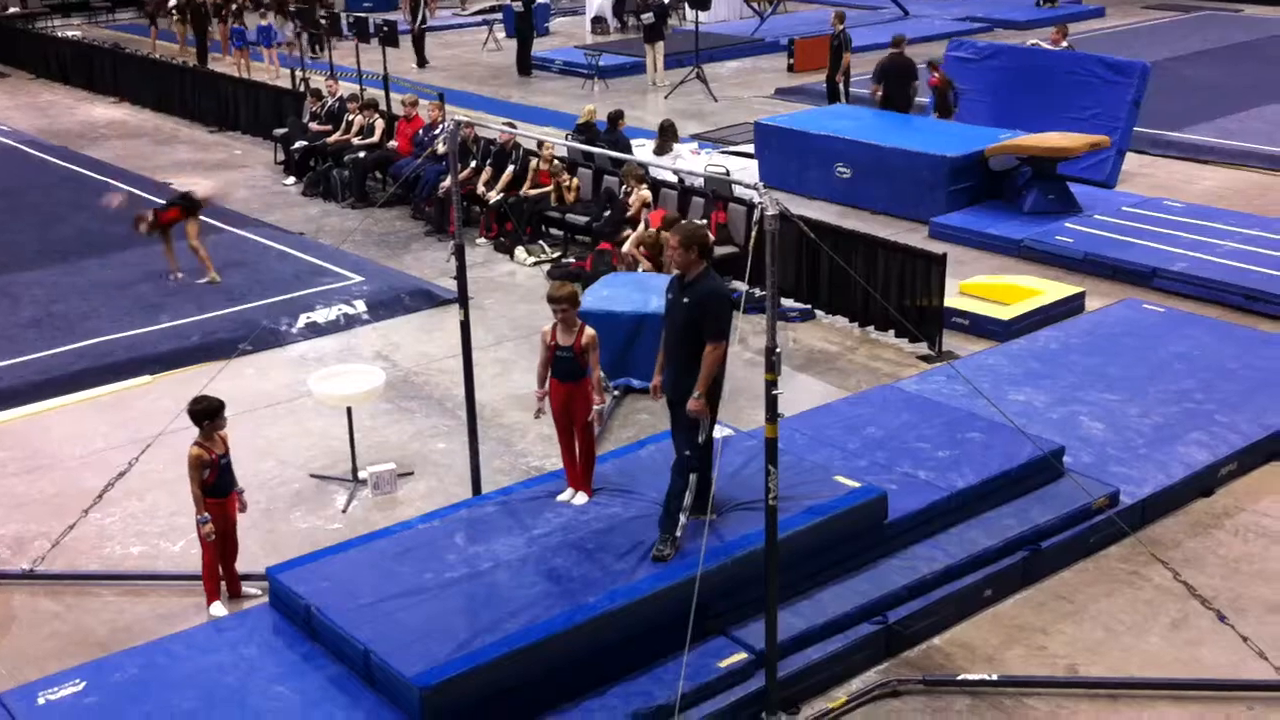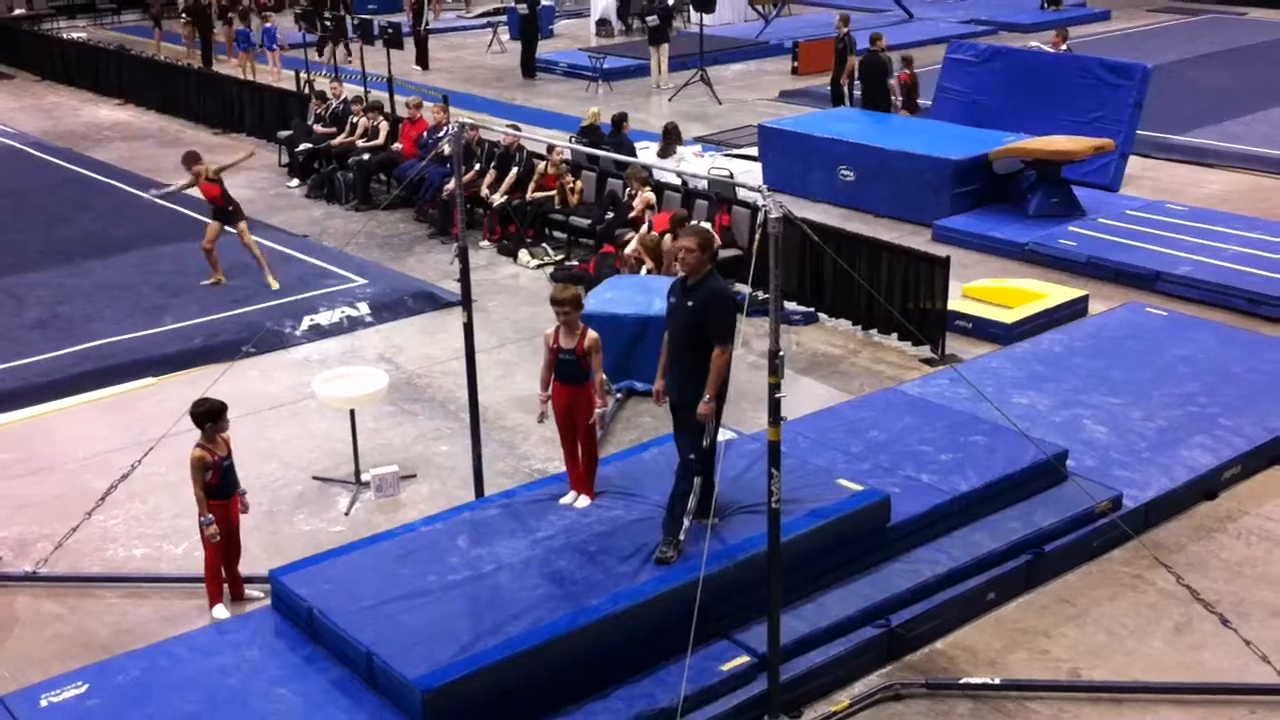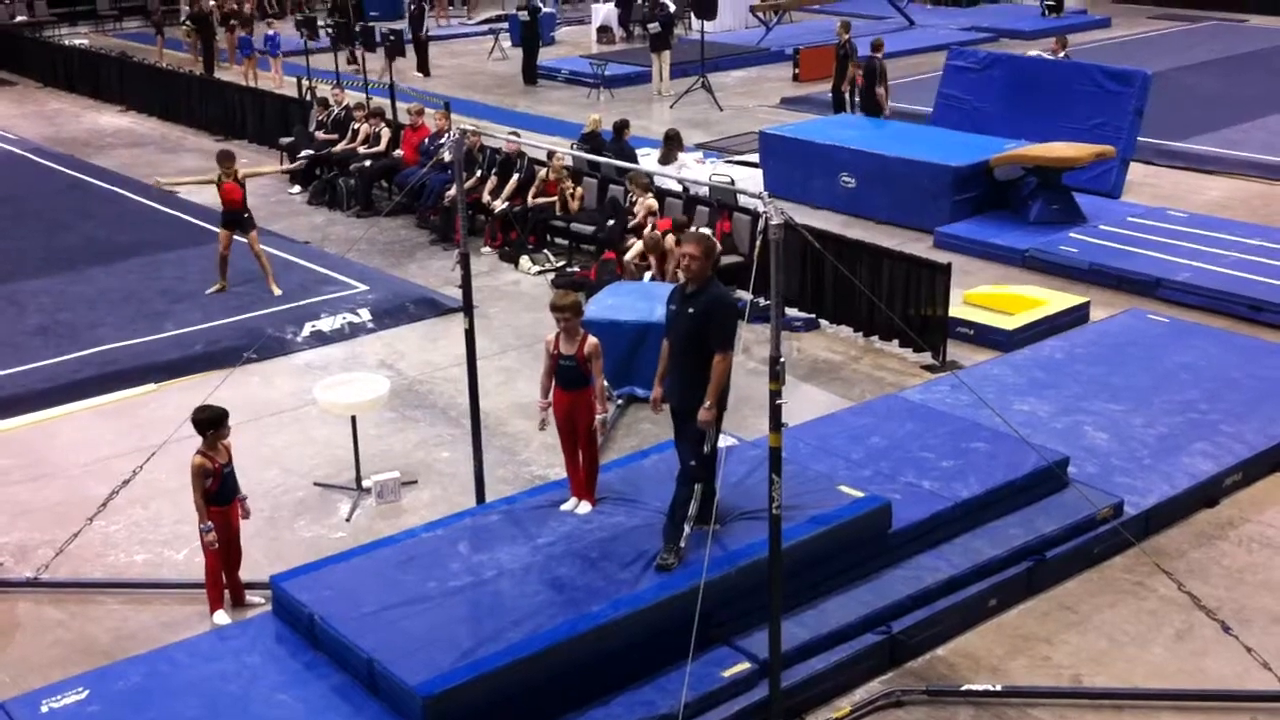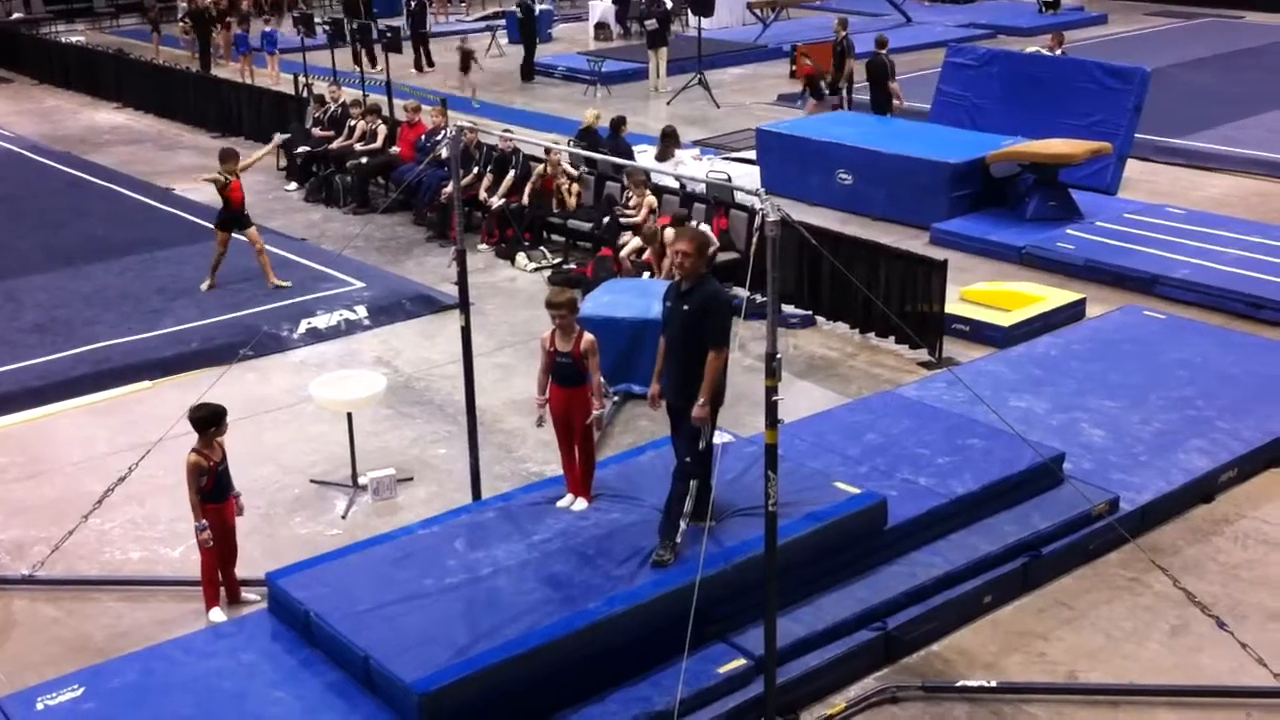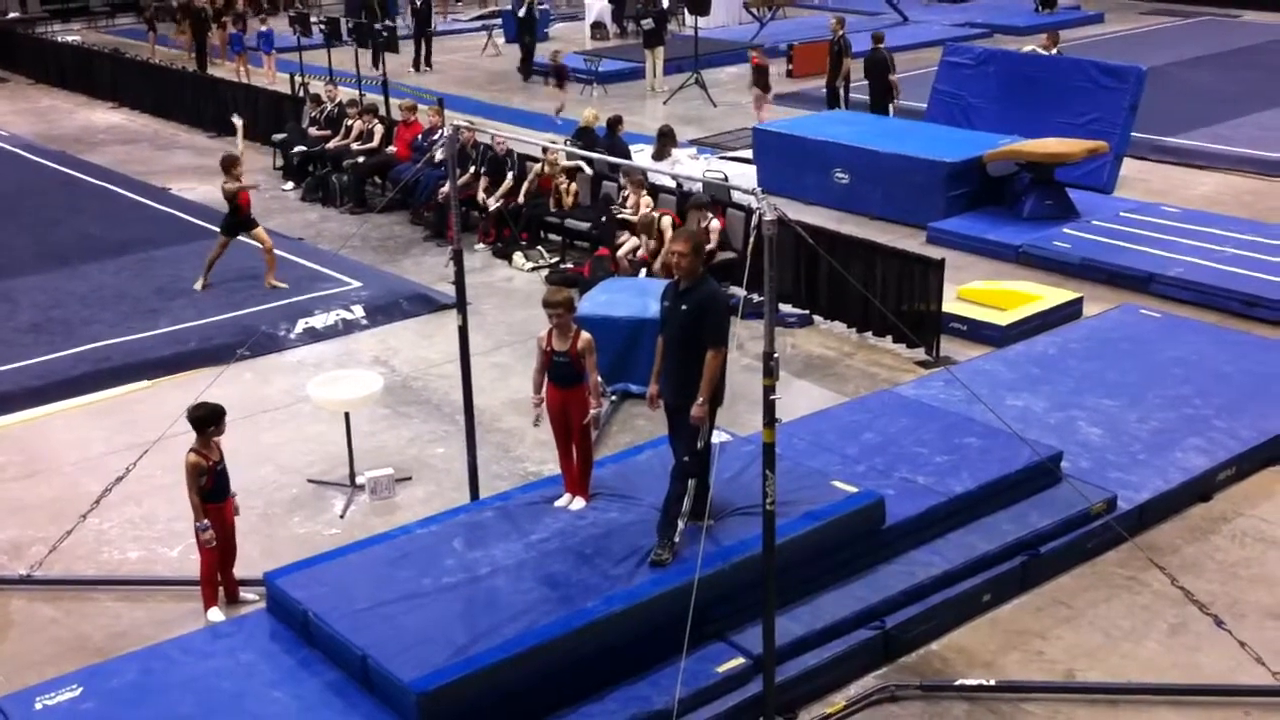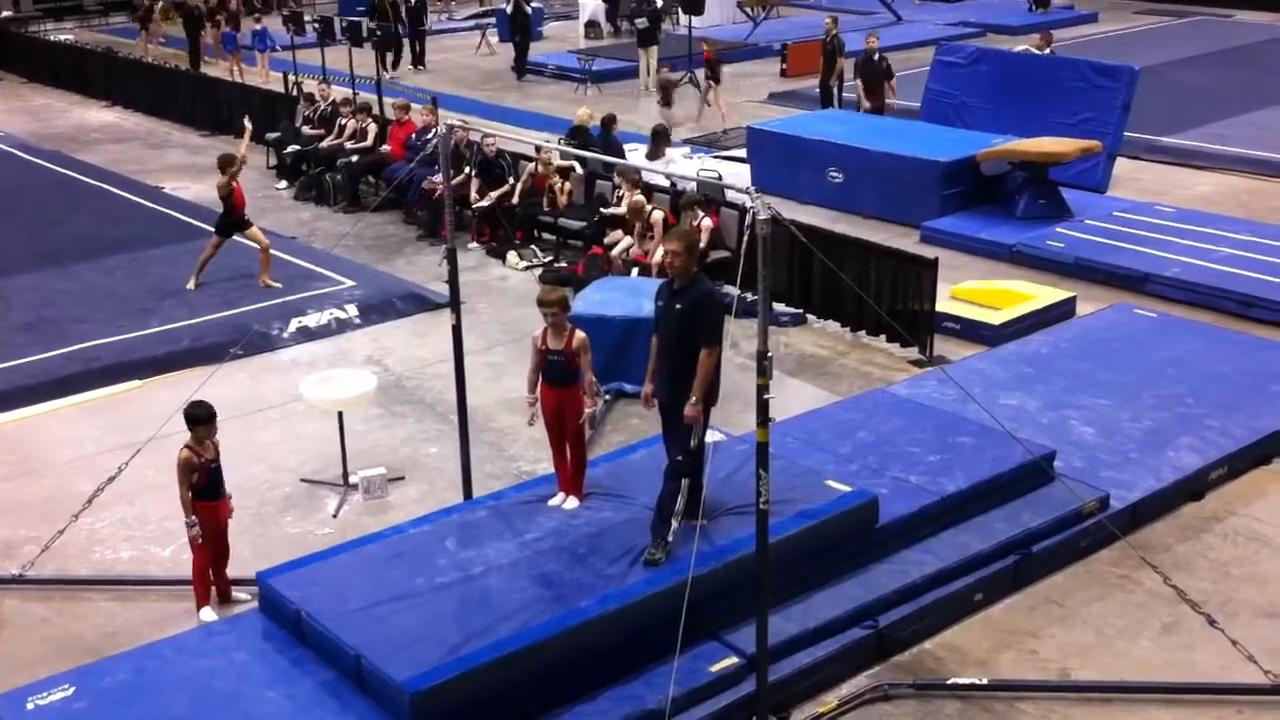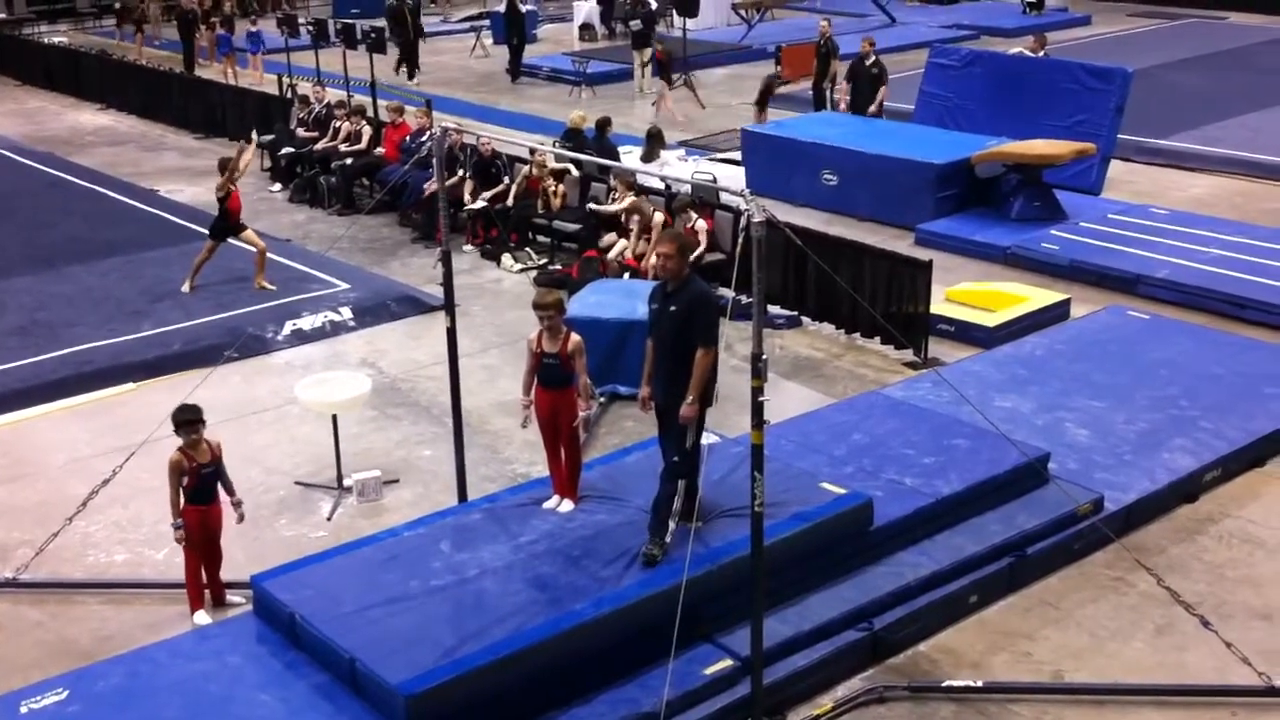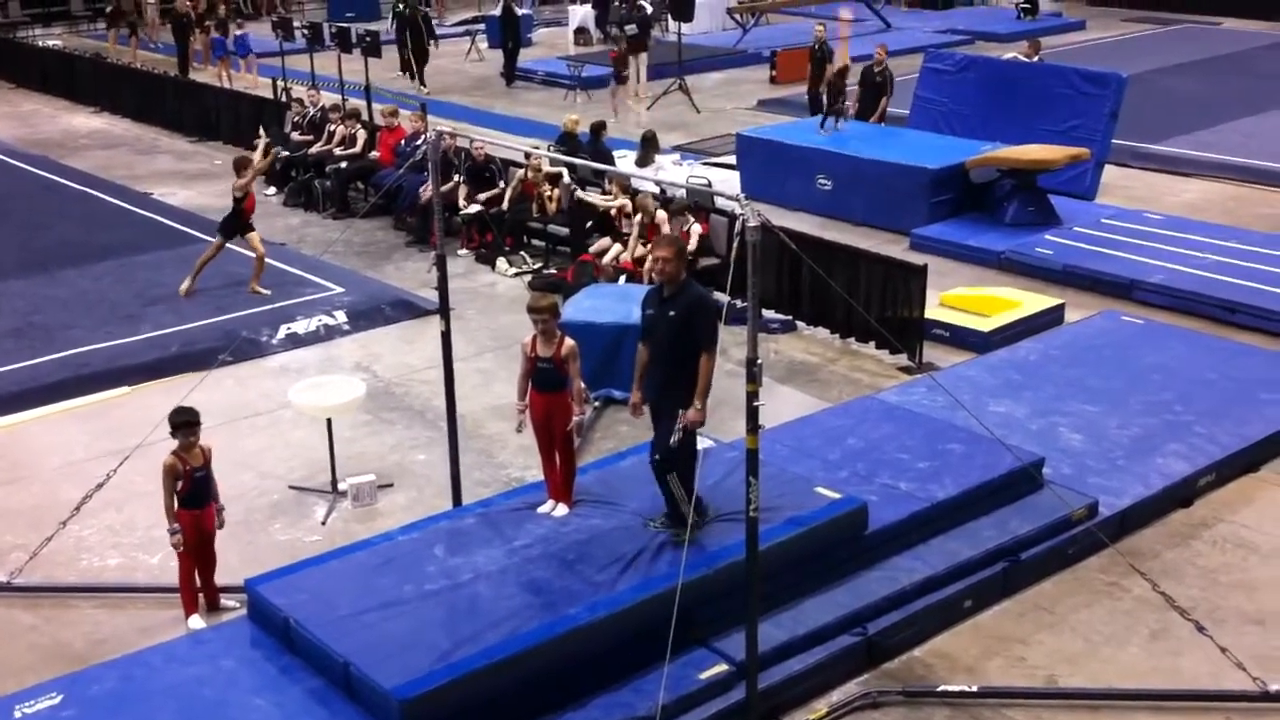
dt=0.5s
person 1, frame 1
left shoulder: (714, 292)
right shoulder: (676, 283)
left elbow: (716, 347)
left wrist: (700, 394)
right wrist: (659, 371)
left hip: (697, 390)
right hip: (676, 384)
left knee: (687, 459)
right knee: (693, 450)
left ankle: (670, 532)
right ankle: (700, 504)
person 1, frame 2
left shoulder: (718, 294)
right shoulder: (677, 287)
left elbow: (722, 350)
left wrist: (710, 397)
right wrist: (661, 376)
left hip: (702, 394)
right hip: (679, 388)
left knee: (691, 462)
right knee: (692, 453)
left ankle: (672, 535)
right ankle: (703, 508)
person 1, frame 3
left shoulder: (720, 301)
right shoulder: (677, 293)
left elbow: (723, 356)
left wrist: (710, 404)
right wrist: (659, 383)
left hip: (703, 400)
right hip: (679, 394)
left knee: (692, 468)
right knee: (694, 460)
left ankle: (673, 540)
right ankle: (704, 514)
person 1, frame 4
left shoulder: (714, 298)
right shoulder: (672, 291)
left elbow: (717, 353)
left wrist: (704, 401)
right wrist: (657, 380)
left hip: (699, 396)
right hip: (675, 390)
left knee: (687, 465)
right knee: (693, 456)
left ankle: (669, 537)
right ankle: (700, 510)
person 1, frame 5
left shoulder: (712, 297)
right shoulder: (670, 290)
left elbow: (716, 352)
left wrist: (703, 400)
right wrist: (655, 380)
left hip: (697, 396)
right hip: (673, 390)
left knee: (686, 465)
right knee: (689, 456)
left ankle: (667, 536)
right ankle: (698, 509)
person 1, frame 6
left shoulder: (706, 296)
right shoulder: (664, 290)
left elbow: (710, 351)
left wrist: (696, 399)
right wrist: (650, 380)
left hip: (691, 394)
right hip: (667, 389)
left knee: (680, 463)
right knee: (682, 455)
left ankle: (661, 535)
right ankle: (692, 508)
person 1, frame 7
left shoulder: (701, 296)
right shoulder: (657, 292)
left elbow: (705, 351)
left wrist: (693, 399)
right wrist: (646, 383)
left hip: (688, 395)
right hip: (663, 390)
left knee: (677, 463)
right knee: (675, 457)
left ankle: (659, 535)
right ankle: (687, 509)
person 1, frame 8
left shoulder: (699, 301)
right shoulder: (651, 298)
left elbow: (708, 355)
left wrist: (699, 404)
right wrist: (637, 388)
left hip: (683, 397)
right hip: (658, 392)
left knee: (663, 458)
right knee: (676, 457)
left ankle: (693, 516)
right ankle: (678, 514)
person 2, frame 1
left shoulder: (588, 335)
right shoulder: (547, 333)
left elbow: (595, 370)
right elbow: (543, 365)
left wrist: (598, 402)
right wrist: (540, 396)
left hip: (580, 390)
right hip: (558, 390)
left knee: (585, 440)
right knee: (565, 440)
left ankle: (584, 487)
right ankle: (572, 484)
person 2, frame 2
left shoulder: (591, 338)
right shoulder: (550, 336)
left elbow: (598, 374)
right elbow: (547, 369)
left wrist: (600, 406)
right wrist: (543, 400)
left hip: (583, 394)
right hip: (560, 394)
left knee: (587, 443)
right knee: (567, 443)
left ankle: (587, 490)
right ankle: (575, 487)
person 2, frame 3
left shoulder: (591, 344)
right shoulder: (551, 342)
left elbow: (598, 379)
right elbow: (547, 375)
left wrist: (601, 412)
right wrist: (543, 406)
left hip: (583, 400)
right hip: (561, 400)
left knee: (588, 449)
right knee: (568, 449)
left ankle: (588, 497)
right ankle: (575, 494)
person 2, frame 4
left shoulder: (587, 341)
right shoulder: (547, 339)
left elbow: (595, 376)
right elbow: (544, 372)
left wrist: (598, 408)
right wrist: (541, 404)
left hip: (580, 396)
right hip: (558, 397)
left knee: (584, 446)
right knee: (565, 446)
left ankle: (584, 493)
right ankle: (572, 490)
person 2, frame 5
left shoulder: (584, 339)
right shoulder: (543, 338)
left elbow: (592, 375)
right elbow: (539, 371)
left wrist: (595, 407)
right wrist: (537, 402)
left hip: (577, 395)
right hip: (555, 396)
left knee: (582, 445)
right knee: (562, 445)
left ankle: (582, 492)
right ankle: (569, 489)
person 2, frame 6
left shoulder: (579, 339)
right shoulder: (538, 337)
left elbow: (587, 374)
right elbow: (534, 370)
left wrist: (590, 405)
right wrist: (531, 401)
left hip: (572, 395)
right hip: (549, 395)
left knee: (576, 445)
right knee: (556, 445)
left ankle: (575, 492)
right ankle: (563, 489)
person 2, frame 7
left shoulder: (574, 342)
right shoulder: (533, 340)
left elbow: (582, 377)
right elbow: (529, 373)
left wrist: (584, 408)
right wrist: (526, 404)
left hip: (566, 398)
right hip: (543, 398)
left knee: (570, 448)
right knee: (551, 448)
left ankle: (570, 495)
right ankle: (558, 492)
person 2, frame 8
left shoulder: (568, 346)
right shoulder: (528, 345)
left elbow: (576, 381)
right elbow: (523, 377)
left wrist: (578, 413)
right wrist: (521, 409)
left hip: (561, 402)
right hip: (538, 402)
left knee: (565, 452)
right knee: (546, 452)
left ankle: (565, 499)
right ankle: (553, 496)
person 3, frame 1
left shoulder: (223, 437)
right shoulder: (197, 453)
right elbow: (195, 488)
left wrist: (239, 493)
right wrist: (203, 520)
left hip: (228, 501)
right hip: (211, 506)
left knee: (230, 548)
right knee: (212, 554)
left ankle: (235, 588)
right ankle: (213, 599)
person 3, frame 2
left shoulder: (225, 439)
right shoulder: (200, 455)
right elbow: (198, 490)
left wrist: (241, 494)
right wrist: (207, 521)
left hip: (231, 503)
right hip: (214, 508)
left knee: (233, 551)
right knee: (215, 556)
left ankle: (238, 590)
right ankle: (216, 602)
person 3, frame 3
left shoulder: (226, 446)
right shoulder: (200, 462)
right elbow: (198, 497)
left wrist: (242, 500)
right wrist: (206, 528)
left hip: (231, 508)
right hip: (214, 515)
left knee: (234, 556)
right knee: (215, 562)
left ankle: (238, 596)
right ankle: (217, 608)
person 3, frame 4
left shoulder: (219, 443)
right shoulder: (195, 460)
right elbow: (193, 494)
left wrist: (236, 496)
right wrist: (200, 526)
left hip: (226, 506)
right hip: (209, 512)
left knee: (229, 553)
right knee: (211, 559)
left ankle: (234, 593)
right ankle: (213, 605)
person 3, frame 5
left shoulder: (216, 444)
right shoulder: (194, 460)
right elbow: (193, 495)
left wrist: (232, 497)
right wrist: (202, 526)
left hip: (224, 506)
right hip: (209, 513)
left knee: (229, 553)
right knee: (211, 560)
left ankle: (232, 593)
right ankle: (211, 605)
person 3, frame 6
left shoulder: (213, 443)
right shoulder: (187, 456)
right elbow: (184, 491)
left wrist: (227, 498)
right wrist: (191, 522)
left hip: (219, 505)
right hip: (201, 510)
left knee: (221, 552)
right knee: (203, 558)
left ankle: (225, 592)
right ankle: (203, 604)
person 3, frame 7
left shoulder: (214, 446)
right shoulder: (178, 459)
left elbow: (223, 476)
right elbow: (174, 493)
left wrist: (236, 502)
right wrist: (177, 525)
left hip: (214, 509)
right hip: (193, 514)
left knee: (214, 555)
right knee: (194, 561)
left ankle: (219, 595)
right ankle: (197, 608)
person 3, frame 8
left shoulder: (206, 451)
right shoulder: (171, 463)
right elbow: (168, 498)
left wrist: (219, 509)
right wrist: (173, 529)
left hip: (206, 513)
right hip: (186, 518)
left knee: (208, 559)
right knee: (188, 565)
left ankle: (213, 600)
right ankle: (191, 612)
